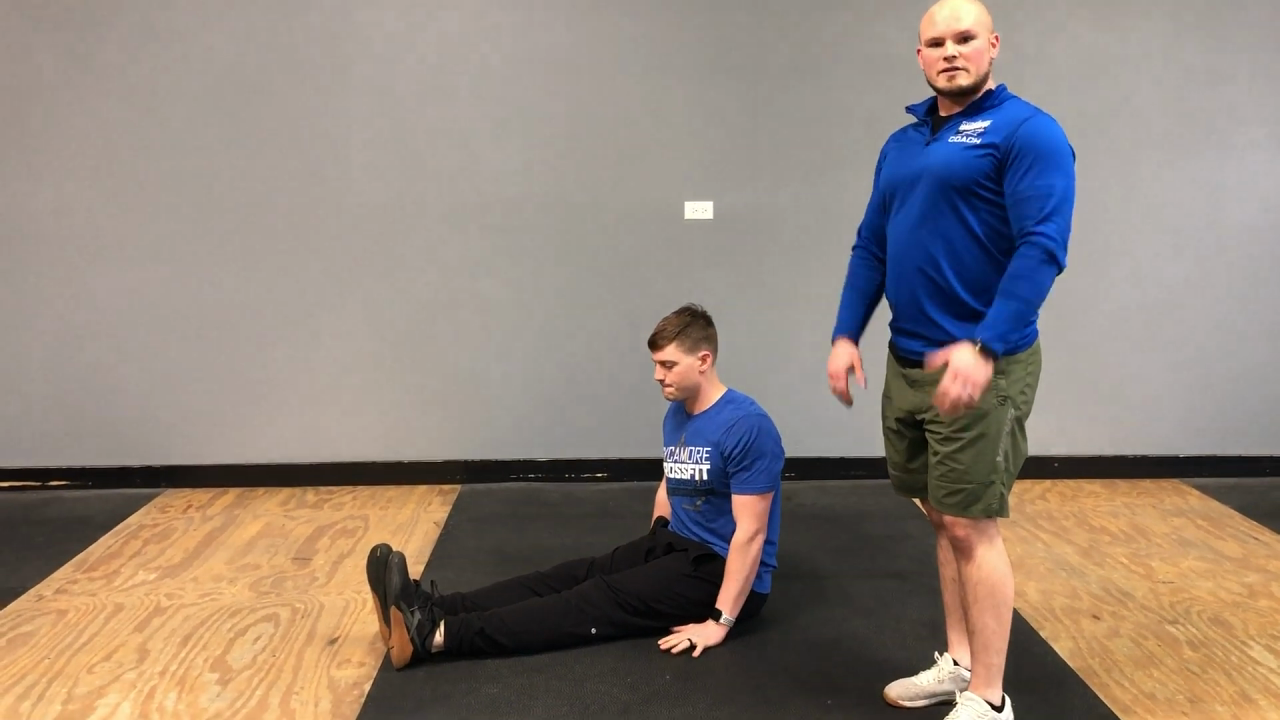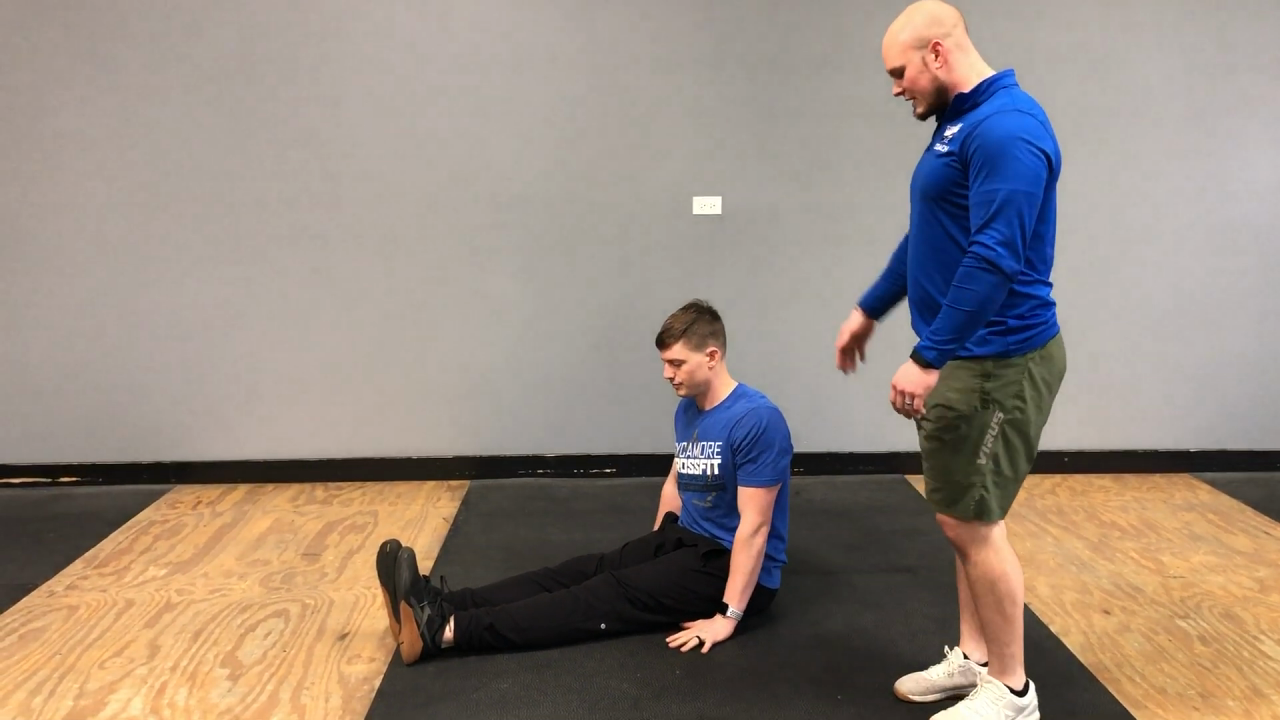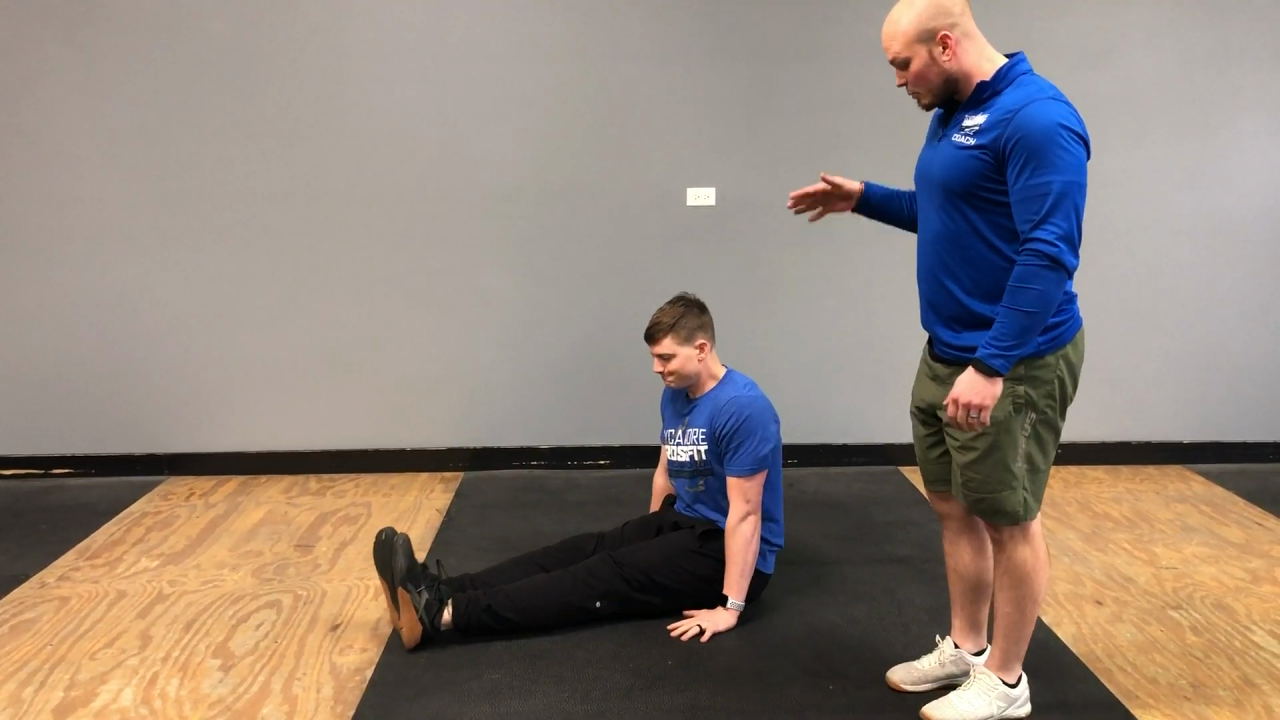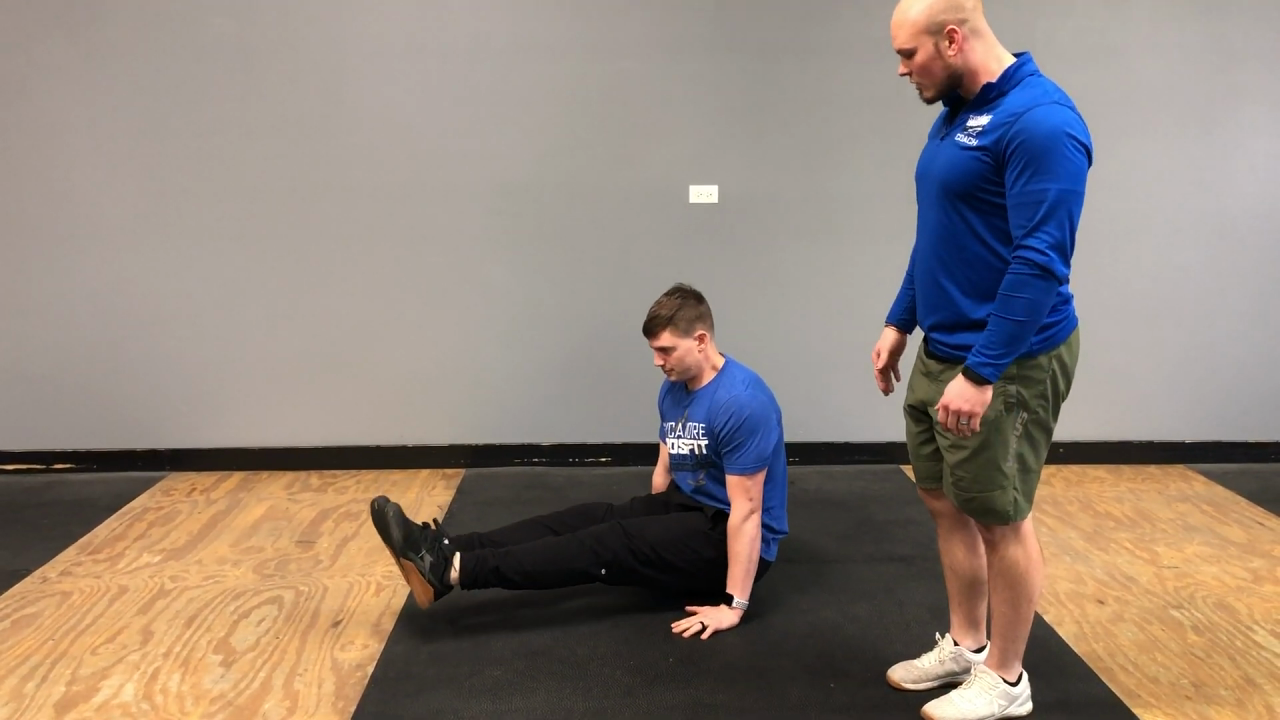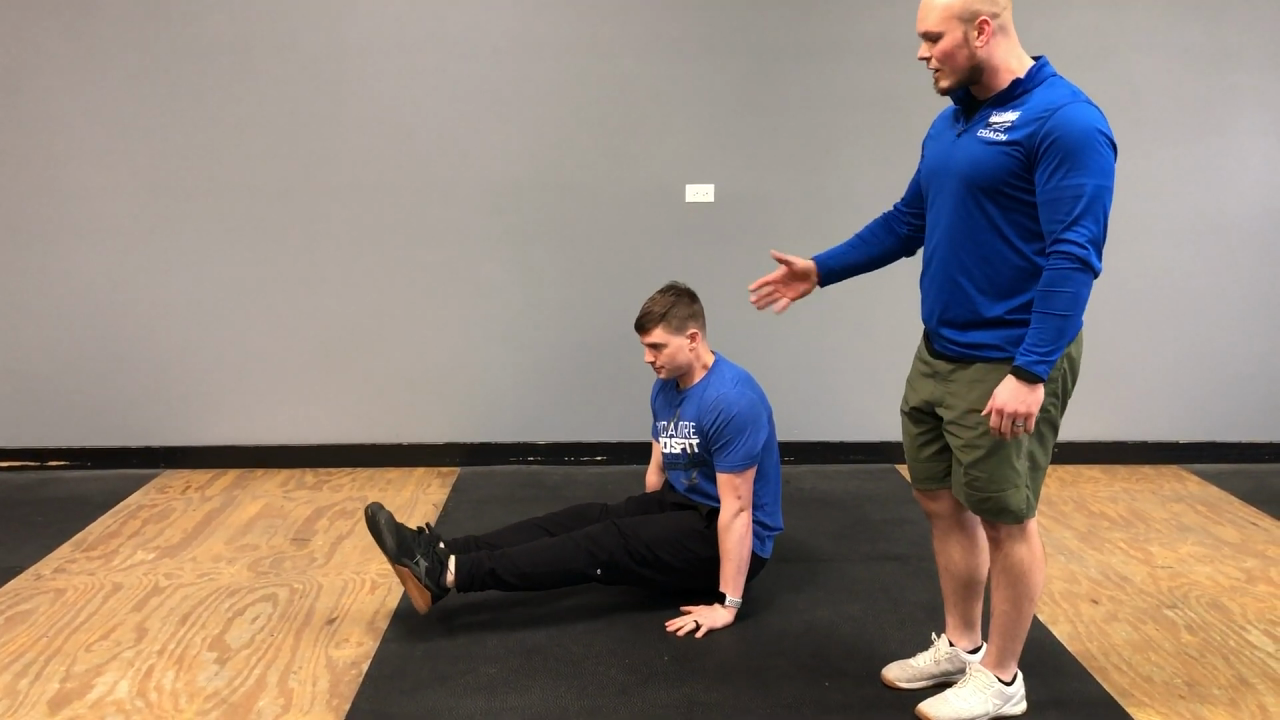
dt=1s
person 1, frame 1
left shoulder: (1026, 132)
right shoulder: (901, 143)
left elbow: (1043, 248)
right elbow: (872, 243)
left wrist: (983, 345)
right wrist: (845, 332)
left hip: (979, 366)
right hip: (906, 363)
left knee: (972, 527)
right knee: (941, 518)
person 1, frame 2
left shoulder: (1006, 129)
right shoulder: (960, 125)
left elbow: (994, 260)
right elbow: (927, 239)
left wrist: (928, 357)
right wrist: (868, 311)
left hip: (999, 362)
right hip: (965, 358)
left knee: (970, 522)
right knee: (968, 516)
right ankle: (974, 657)
person 1, frame 3
left shoulder: (1037, 118)
right shoulder: (952, 115)
left elbow: (1049, 254)
left wrist: (992, 365)
right wrist: (861, 196)
left hip: (1013, 363)
right hip: (945, 352)
left knee: (1008, 519)
right knee: (954, 506)
right ankle: (964, 648)
person 1, frame 4
left shoulder: (1040, 122)
right shoulder: (955, 114)
left elbow: (1040, 262)
left wrist: (981, 372)
right wrist: (899, 321)
left hip: (1006, 363)
right hip: (941, 351)
left knee: (1000, 518)
right knee: (945, 503)
right ankle: (964, 644)
person 1, frame 5
left shoulder: (1065, 121)
right shoulder: (950, 121)
left elbow: (1074, 257)
right elbow: (908, 221)
left wrist: (1029, 372)
right wrist: (820, 270)
left hip: (1007, 364)
right hip: (937, 352)
left knee: (1006, 519)
right knee: (941, 501)
right ankle: (959, 644)
person 2, frame 1
left shoulder: (747, 427)
right shoulder: (676, 414)
left elbow: (750, 532)
left wrist: (720, 621)
right wrist: (648, 558)
left hip: (723, 570)
right hip: (679, 545)
left knee: (603, 599)
right knee: (576, 575)
left ankle: (435, 635)
right ankle: (433, 612)
person 2, frame 2
left shoulder: (756, 420)
right shoulder: (688, 409)
left elbow: (754, 525)
left wrist: (728, 616)
right wrist: (653, 554)
left hip: (734, 566)
right hip: (688, 540)
left knee: (612, 594)
right knee: (587, 570)
left ankle: (447, 631)
right ankle: (443, 608)
person 2, frame 3
left shoulder: (742, 408)
right shoulder: (675, 396)
left elbow: (745, 513)
left wrist: (730, 608)
right wrist: (650, 541)
left hip: (728, 551)
right hip: (687, 524)
left knee: (607, 575)
right knee: (583, 550)
left ankle: (443, 614)
right ankle: (440, 594)
person 2, frame 4
left shoulder: (741, 403)
right shoulder: (674, 389)
left elbow: (746, 510)
left wrist: (734, 605)
right wrist: (652, 528)
left hip: (728, 538)
right hip: (689, 507)
left knee: (611, 544)
right knee: (591, 518)
left ankle: (452, 570)
right ankle: (447, 555)
person 2, frame 5
left shoulder: (732, 401)
right shoulder: (667, 387)
left elbow: (736, 508)
right elbow: (660, 467)
left wrist: (727, 604)
right wrist: (646, 525)
left hip: (730, 537)
right hip: (684, 506)
left knee: (606, 542)
right knee: (587, 518)
left ankle: (448, 574)
right ankle: (443, 557)
